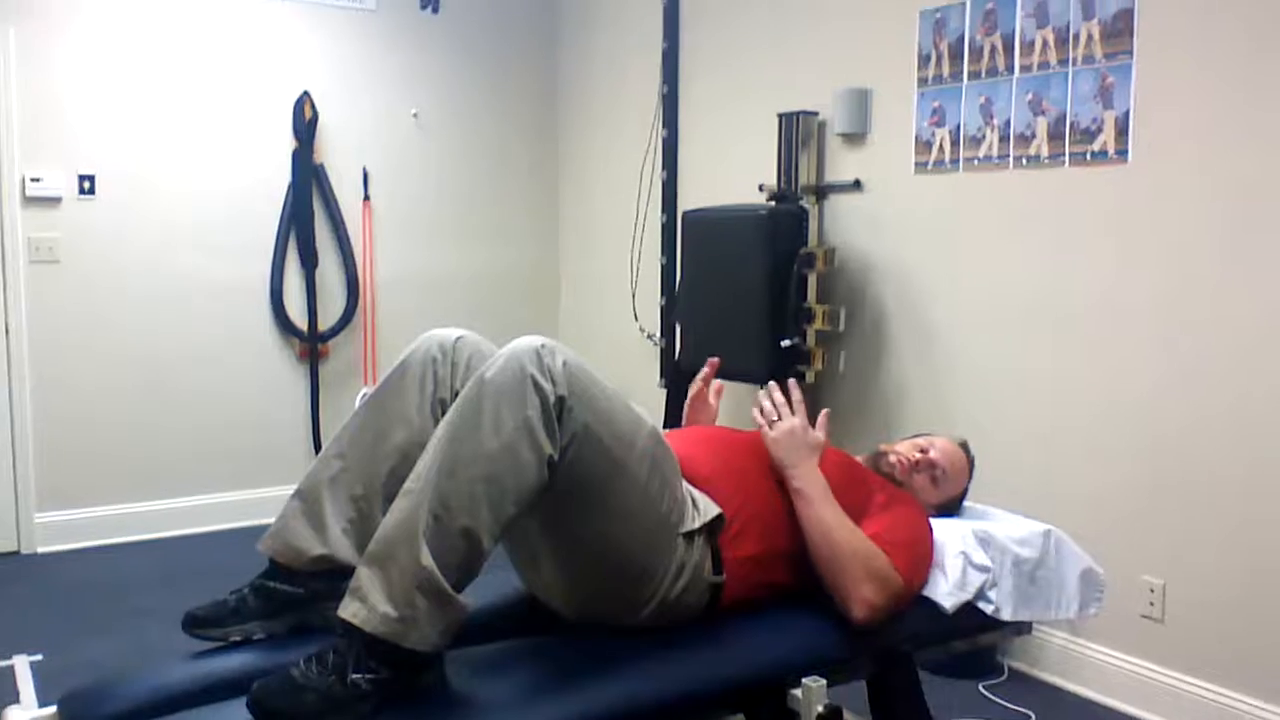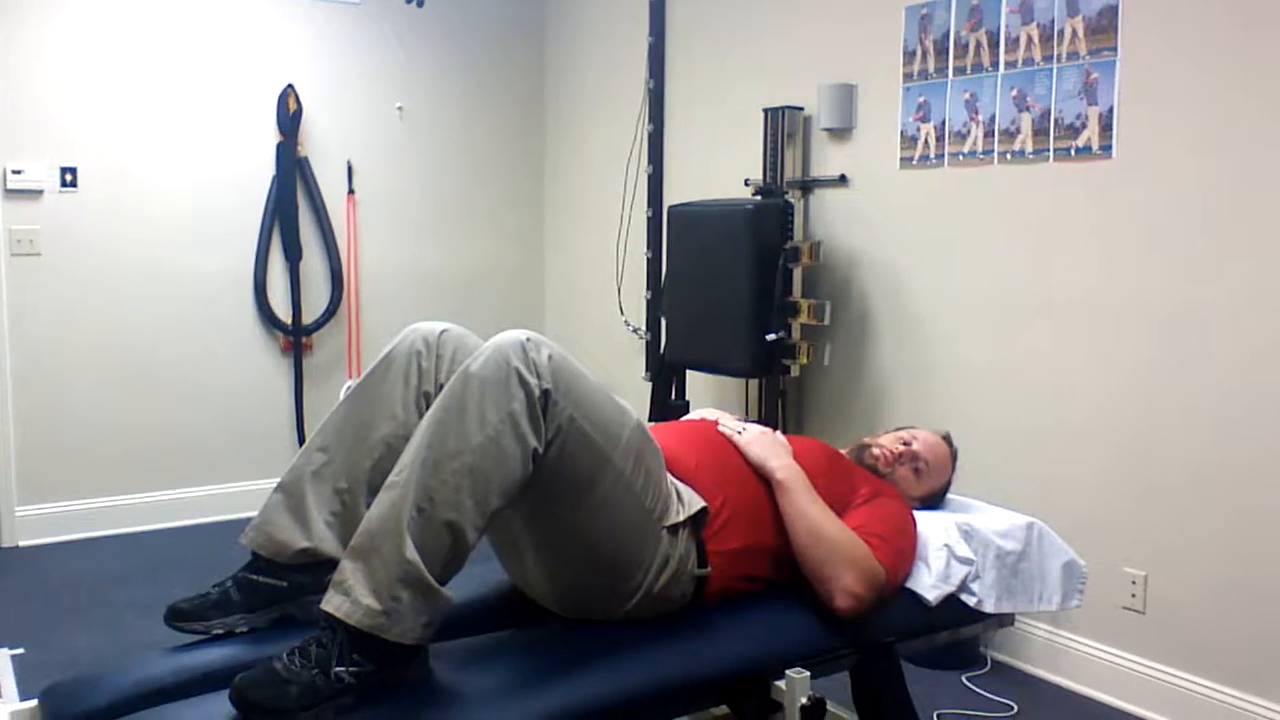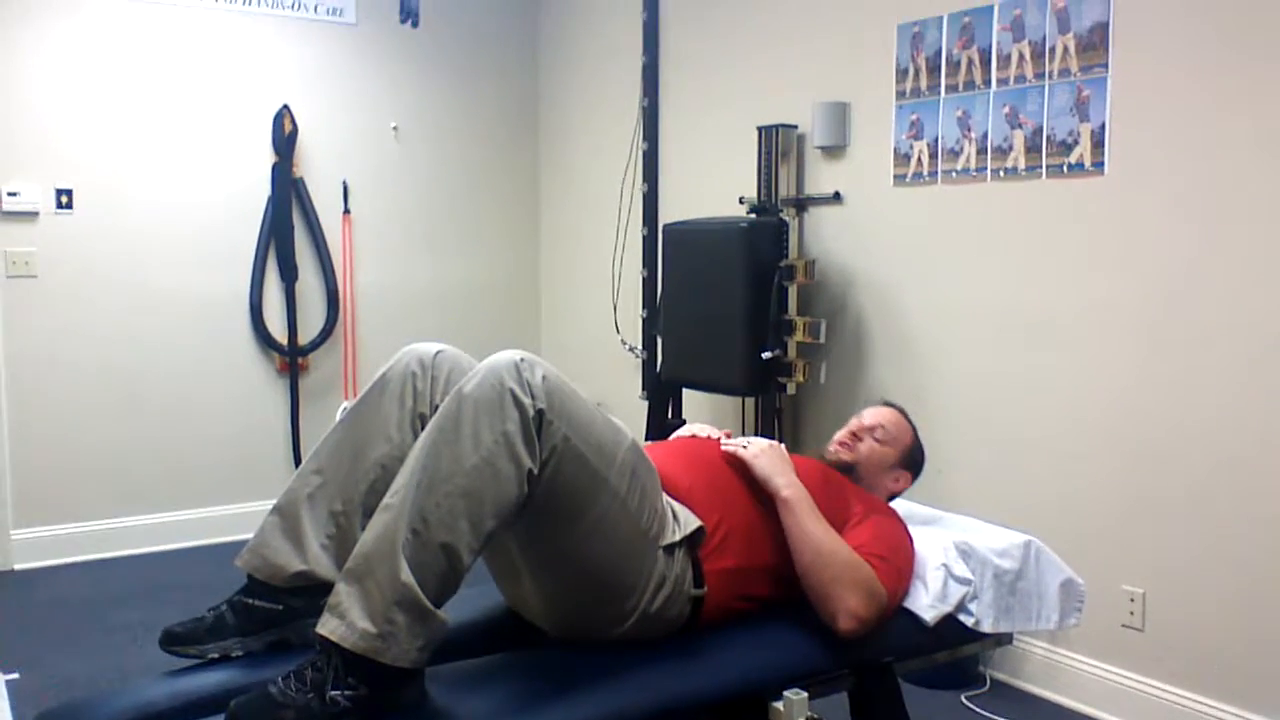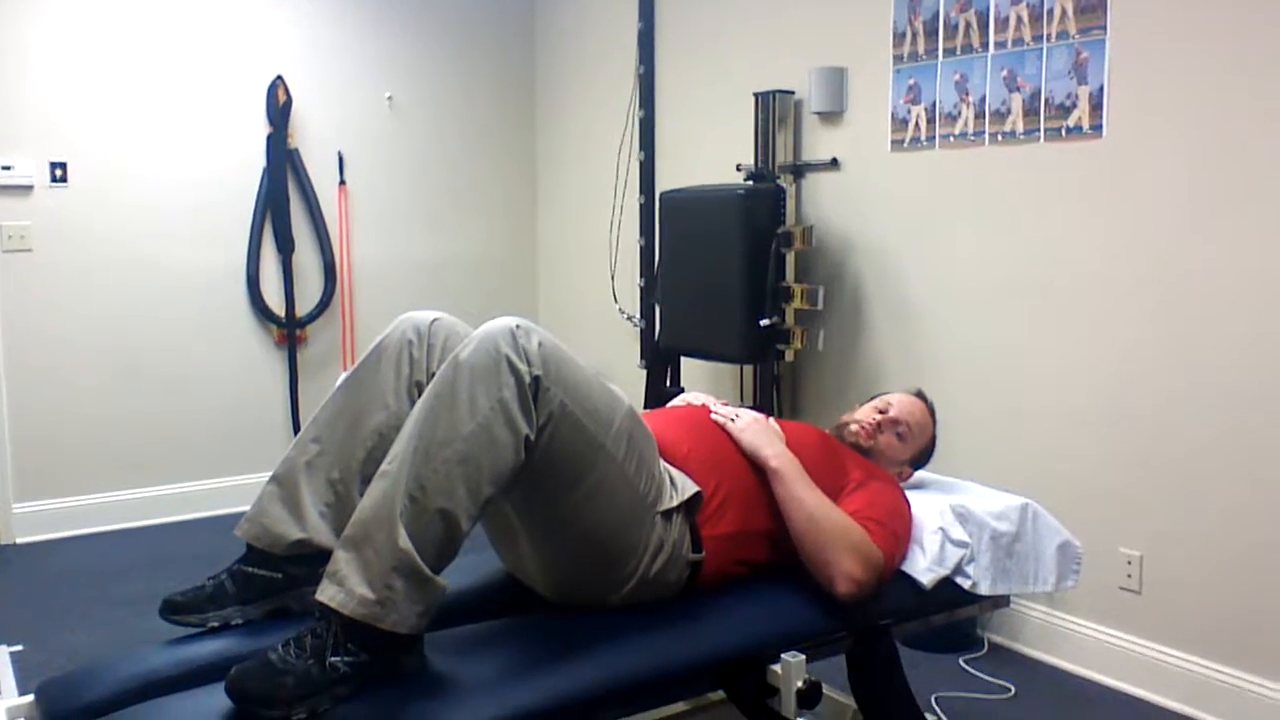
dt=1s
person 1, frame 1
left shoulder: (900, 519)
right shoulder: (810, 458)
left elbow: (863, 599)
left wrist: (802, 469)
right wrist: (696, 434)
left hip: (676, 552)
right hip: (576, 534)
left knee: (535, 366)
right knee: (449, 354)
left ankle: (388, 641)
right ankle: (309, 575)
person 1, frame 2
left shoulder: (884, 513)
right shoulder: (786, 450)
left elbow: (847, 589)
left wrist: (780, 467)
right wrist: (699, 430)
left hip: (661, 543)
right hip: (562, 530)
left knee: (521, 361)
right knee: (433, 347)
left ankle: (372, 632)
right ankle: (291, 565)
person 1, frame 3
left shoulder: (876, 524)
right shoulder: (768, 464)
left elbow: (850, 610)
left wrist: (784, 484)
right wrist: (680, 444)
left hip: (659, 563)
right hip: (555, 548)
left knee: (515, 381)
right knee: (429, 368)
left ankle: (368, 657)
right ankle: (288, 590)
person 1, frame 4
left shoulder: (875, 492)
right shoulder: (767, 429)
left elbow: (846, 574)
left wrist: (775, 454)
right wrist: (680, 413)
left hip: (659, 528)
right hip: (554, 513)
left knee: (512, 348)
right knee: (426, 337)
left ankle: (368, 623)
right ankle: (286, 559)
